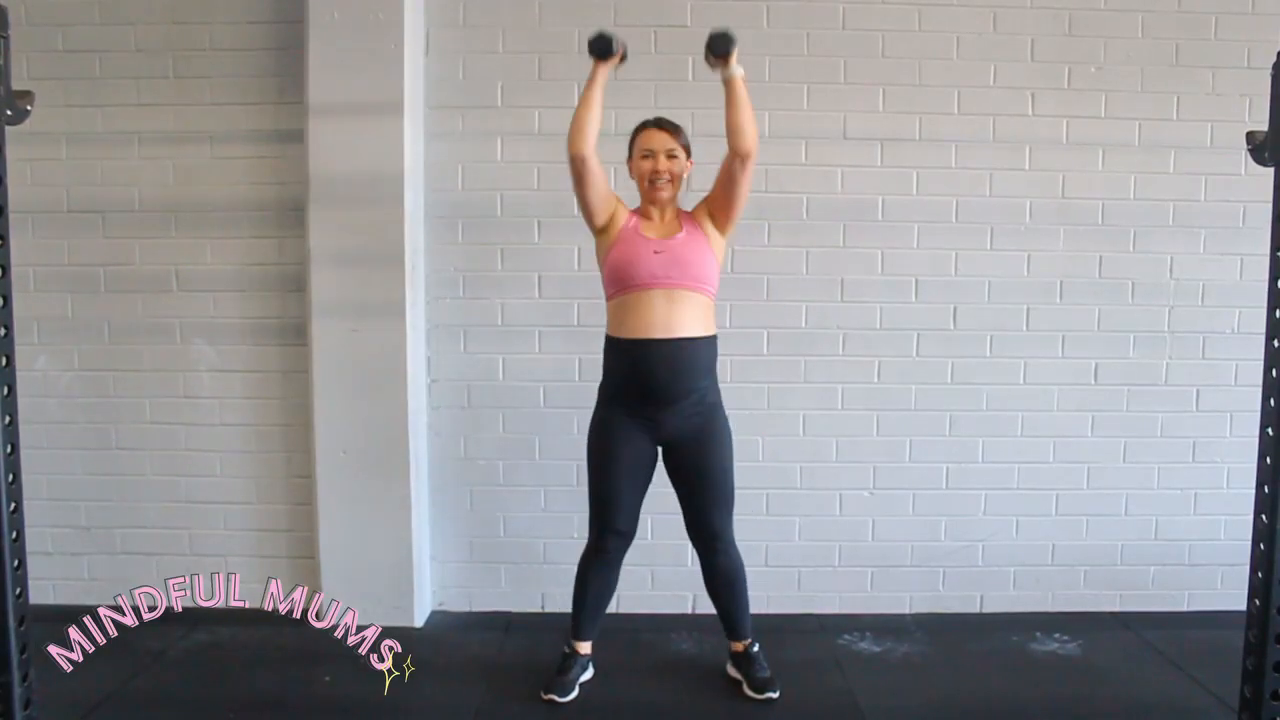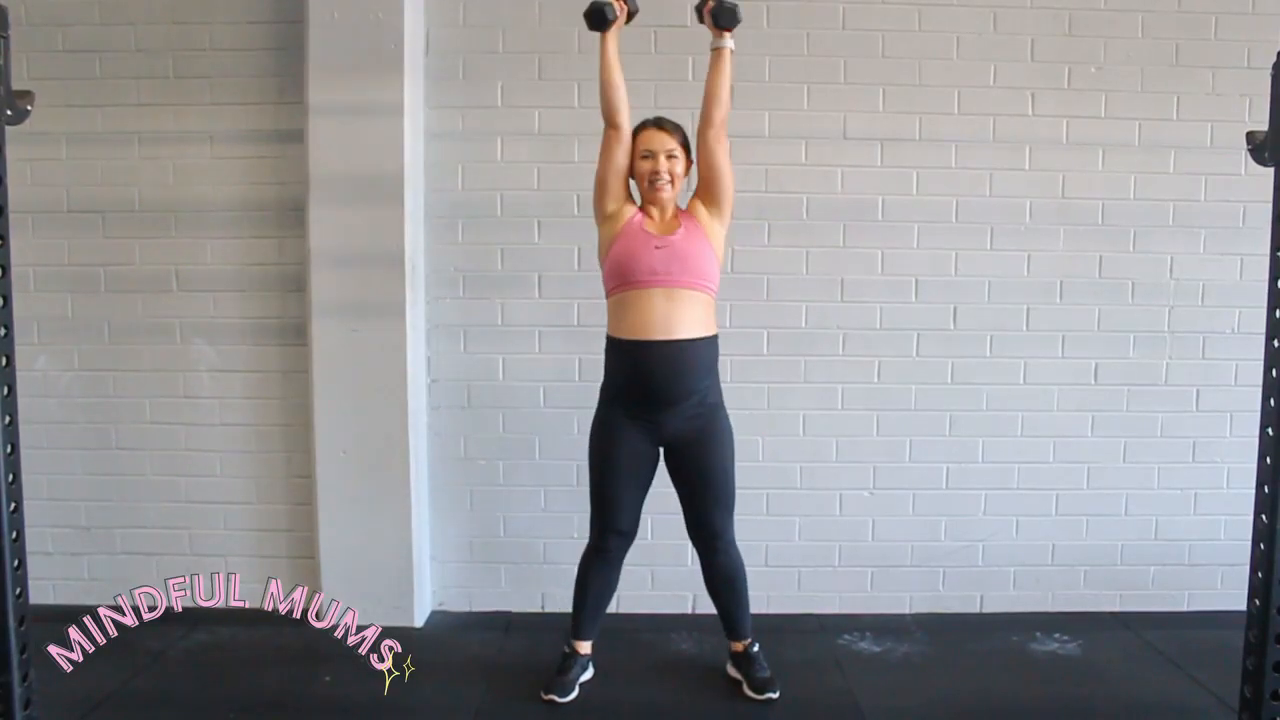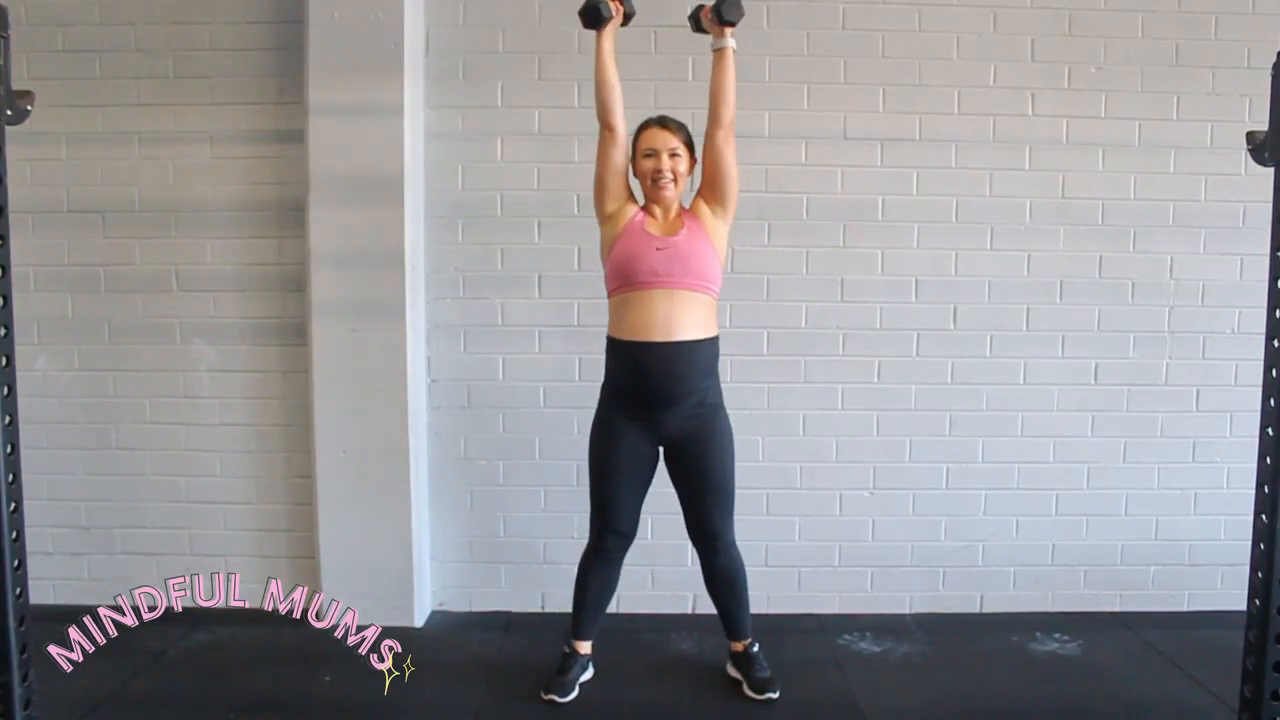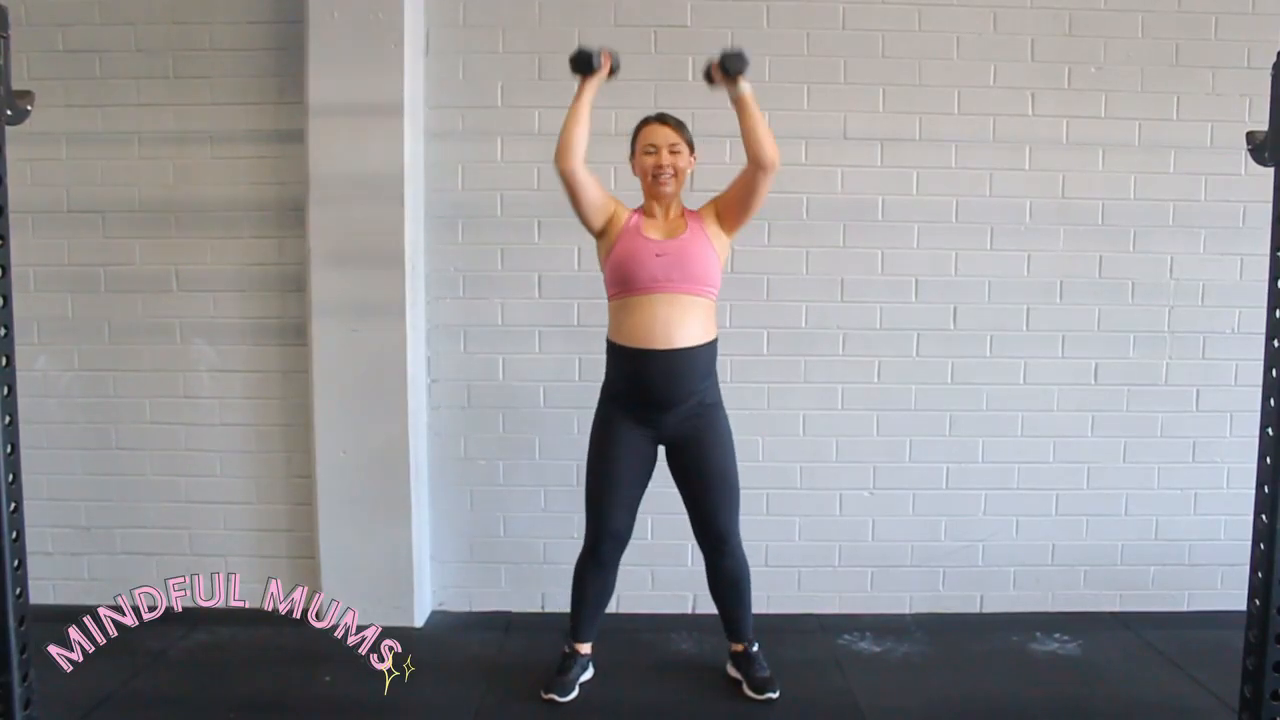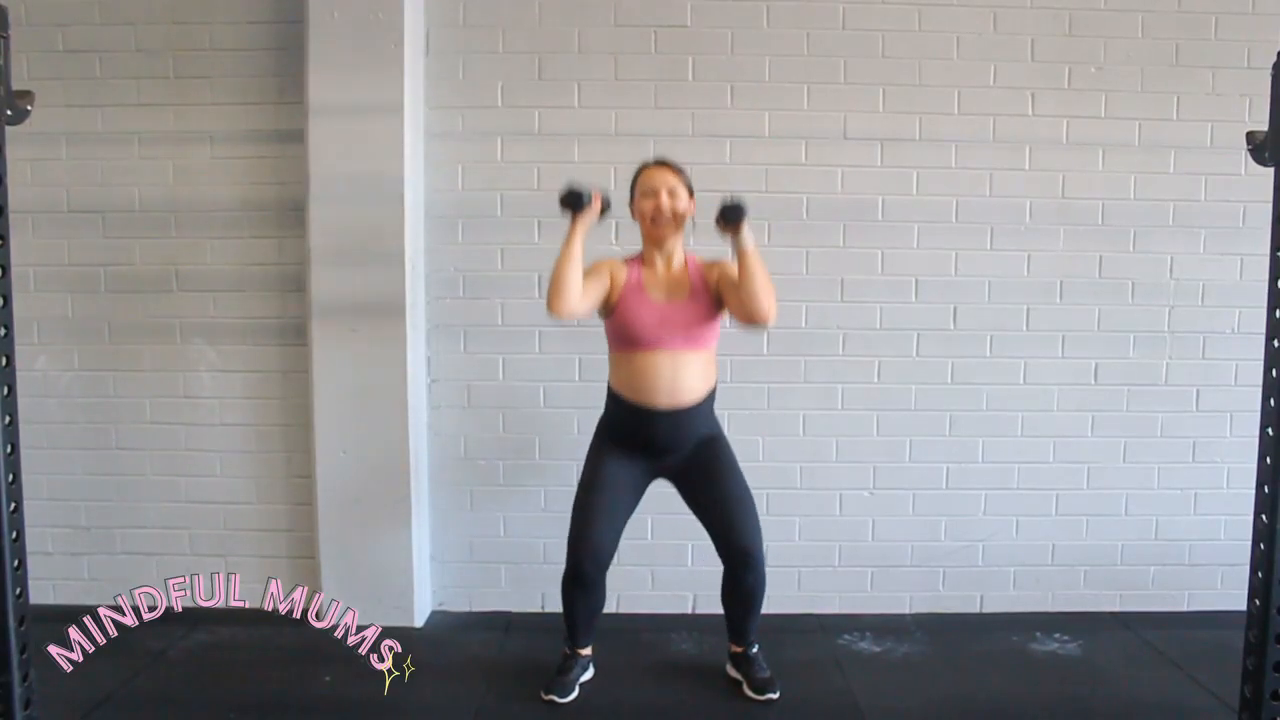
dt=0.2s
person 1, frame 1
left shoulder: (709, 224)
right shoulder: (614, 225)
left elbow: (744, 152)
right elbow: (580, 152)
left wrist: (732, 75)
right wrist: (600, 74)
left hip: (697, 402)
right hip: (624, 401)
left knee: (715, 538)
right knee: (608, 538)
left ankle: (743, 651)
right ankle: (578, 654)
person 1, frame 2
left shoulder: (707, 218)
right shoulder: (617, 218)
left elbow: (715, 124)
right elbow: (615, 121)
left hip: (697, 400)
right hip: (626, 401)
left knee: (715, 537)
right knee: (610, 536)
left ankle: (743, 650)
right ankle: (578, 653)
person 1, frame 3
left shoulder: (711, 219)
right shoulder: (619, 218)
left elbow: (726, 124)
right elbow: (609, 124)
left hip: (697, 401)
right hip: (626, 401)
left knee: (715, 537)
right knee: (609, 536)
left ankle: (743, 651)
right ankle: (579, 654)
person 1, frame 4
left shoulder: (714, 222)
right shoulder: (614, 221)
left elbow: (765, 164)
right elbow: (569, 164)
left wrist: (739, 90)
right wrist: (589, 88)
left hip: (697, 403)
right hip: (626, 404)
left knee: (720, 539)
right knee: (606, 540)
left ankle: (743, 653)
right ankle: (578, 656)
person 1, frame 5
left shoulder: (715, 274)
right shoulder: (611, 273)
left elbow: (763, 314)
right elbow: (561, 306)
left wrist: (742, 238)
right wrist: (578, 229)
left hip: (697, 438)
right hip: (623, 438)
left knee: (746, 548)
right knee: (586, 554)
left ankle: (743, 652)
right ankle: (579, 656)
